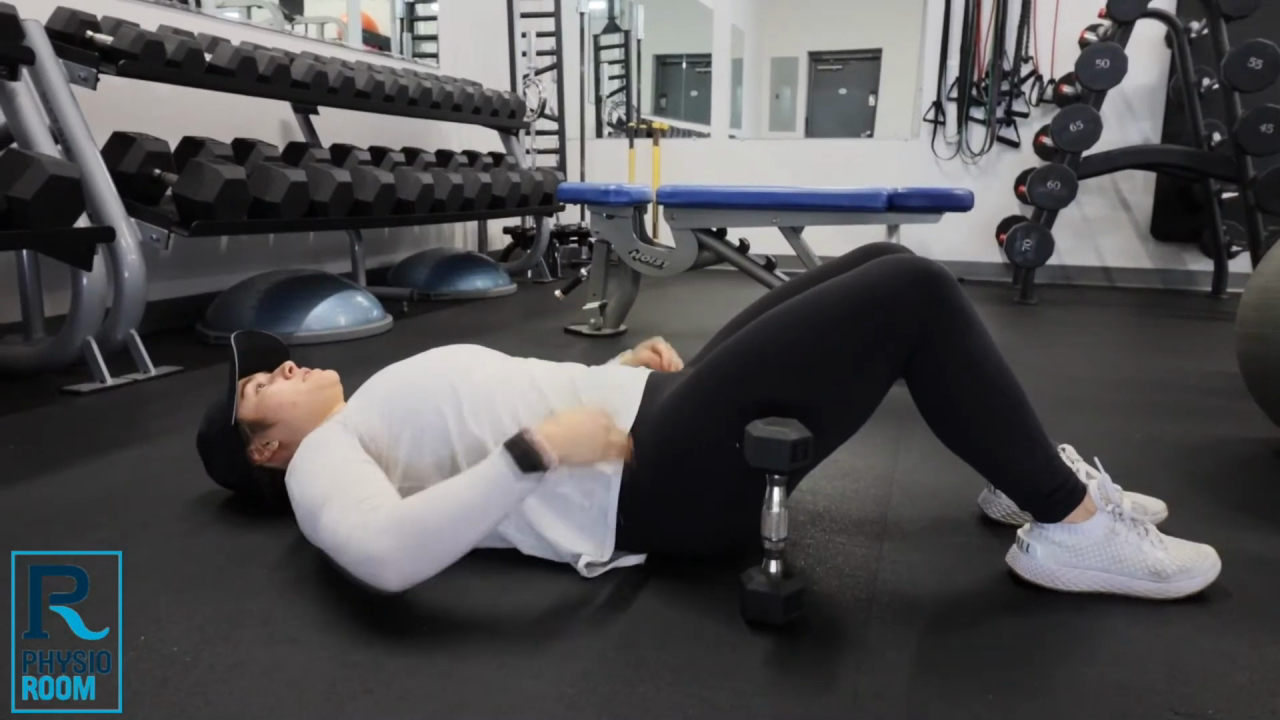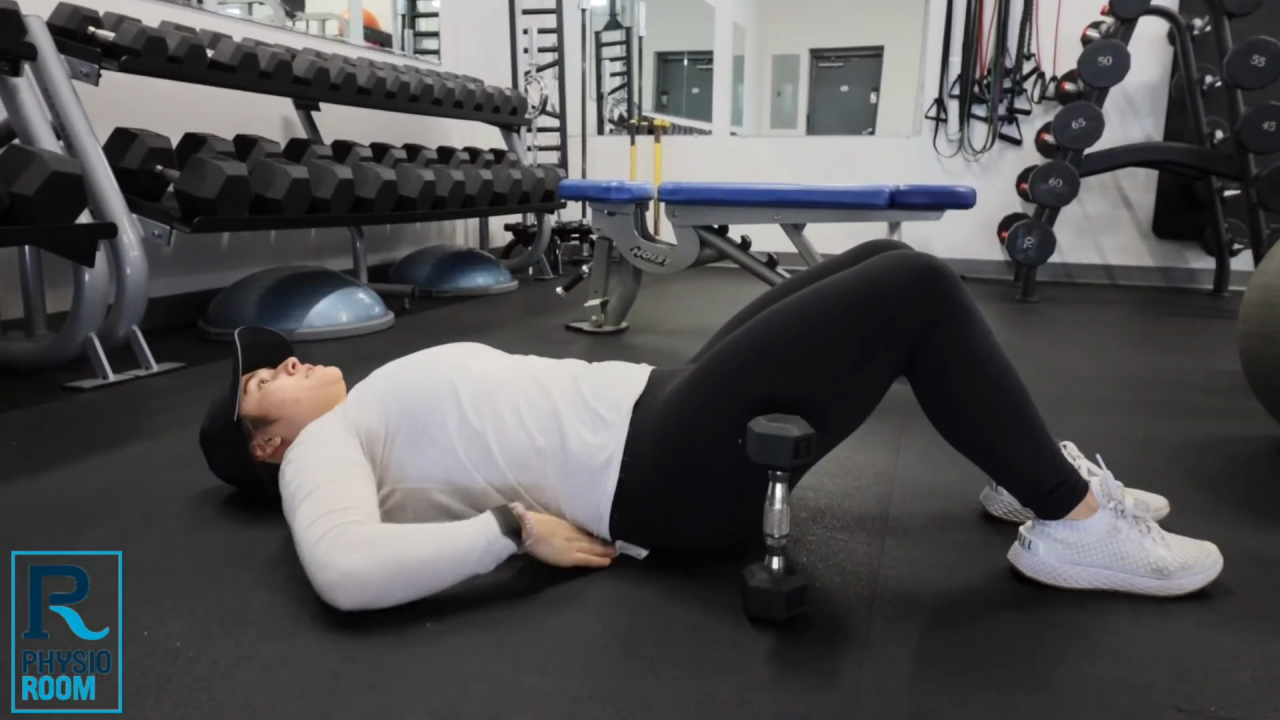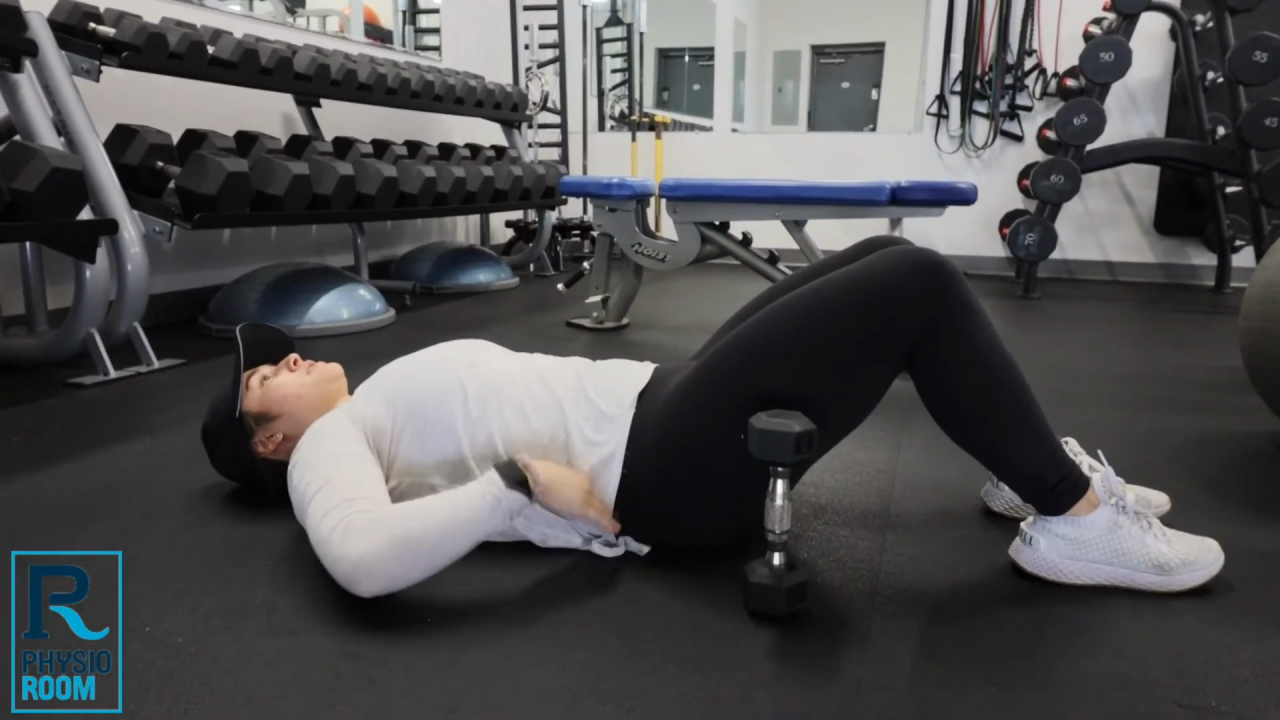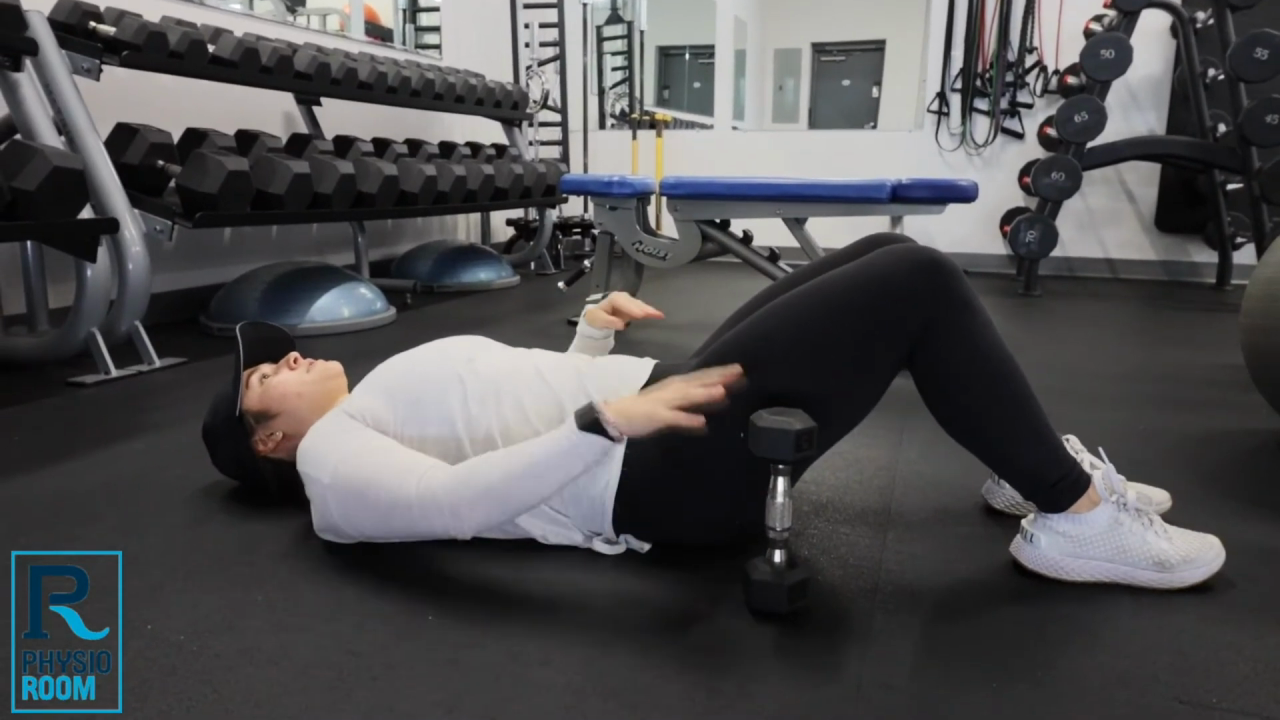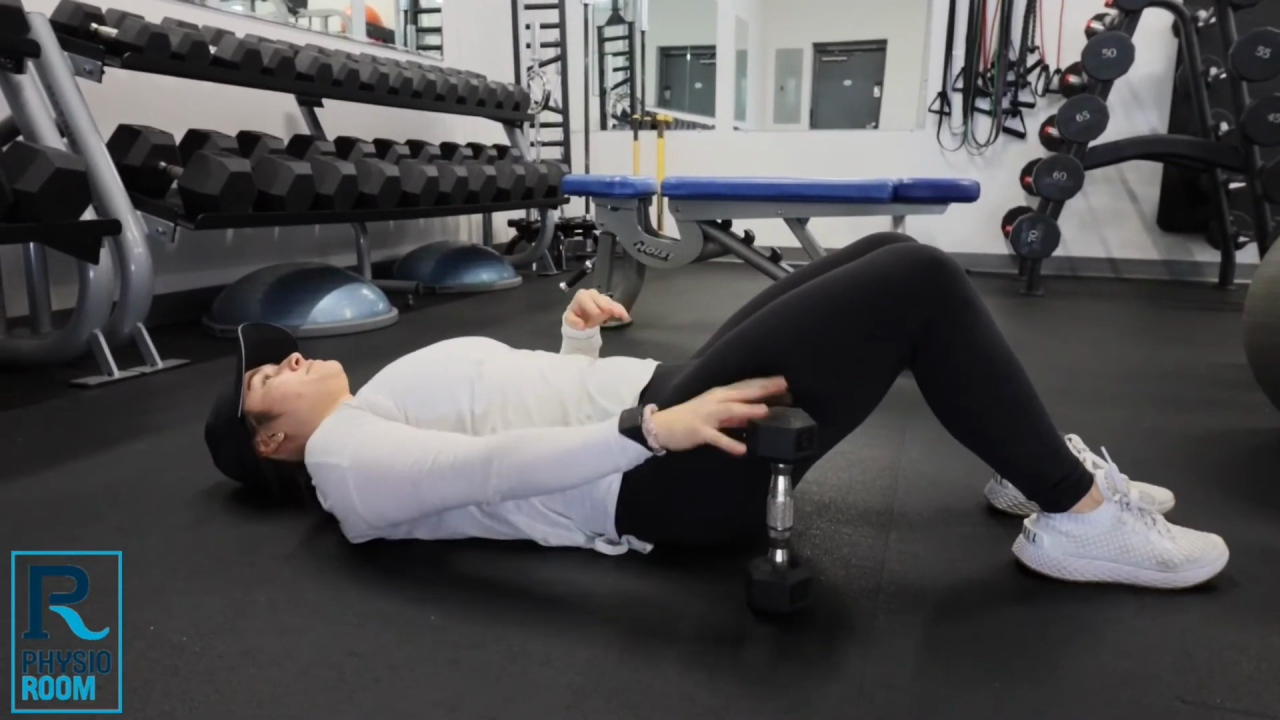
dt=0.4s
person 1, frame 1
left shoulder: (374, 420)
right shoulder: (323, 466)
right elbow: (391, 553)
left wrist: (621, 368)
right wrist: (531, 450)
left hip: (652, 424)
right hip: (664, 483)
left knee: (888, 266)
right knee: (915, 297)
left ankle: (1033, 477)
right ankle: (1070, 527)
person 1, frame 2
left shoulder: (376, 415)
right shoulder: (325, 449)
right elbow: (348, 572)
right wrist: (512, 528)
left hip: (653, 409)
right hip: (671, 476)
left knee: (890, 264)
right knee: (916, 290)
left ankle: (1033, 473)
right ankle: (1071, 522)
person 1, frame 3
left shoulder: (378, 412)
right shoulder: (330, 449)
right elbow: (365, 558)
right wrist: (519, 482)
left hip: (656, 403)
right hip: (670, 474)
left knee: (890, 260)
right knee: (918, 285)
left ankle: (1035, 470)
right ankle: (1075, 520)
person 1, frame 4
left shoulder: (380, 409)
right shoulder: (333, 458)
right elbow: (456, 501)
left wrist: (594, 331)
right wrist: (607, 419)
left hip: (652, 427)
right hip: (666, 478)
left knee: (893, 257)
right knee: (918, 287)
left ankle: (1035, 467)
right ankle: (1074, 517)
person 1, frame 5
left shoulder: (383, 409)
right shoulder: (344, 457)
right elbow: (491, 466)
left wrist: (574, 334)
right wrist: (649, 430)
left hip: (660, 399)
right hip: (666, 483)
left knee: (893, 255)
right knee: (921, 285)
left ankle: (1038, 466)
right ankle: (1078, 517)
